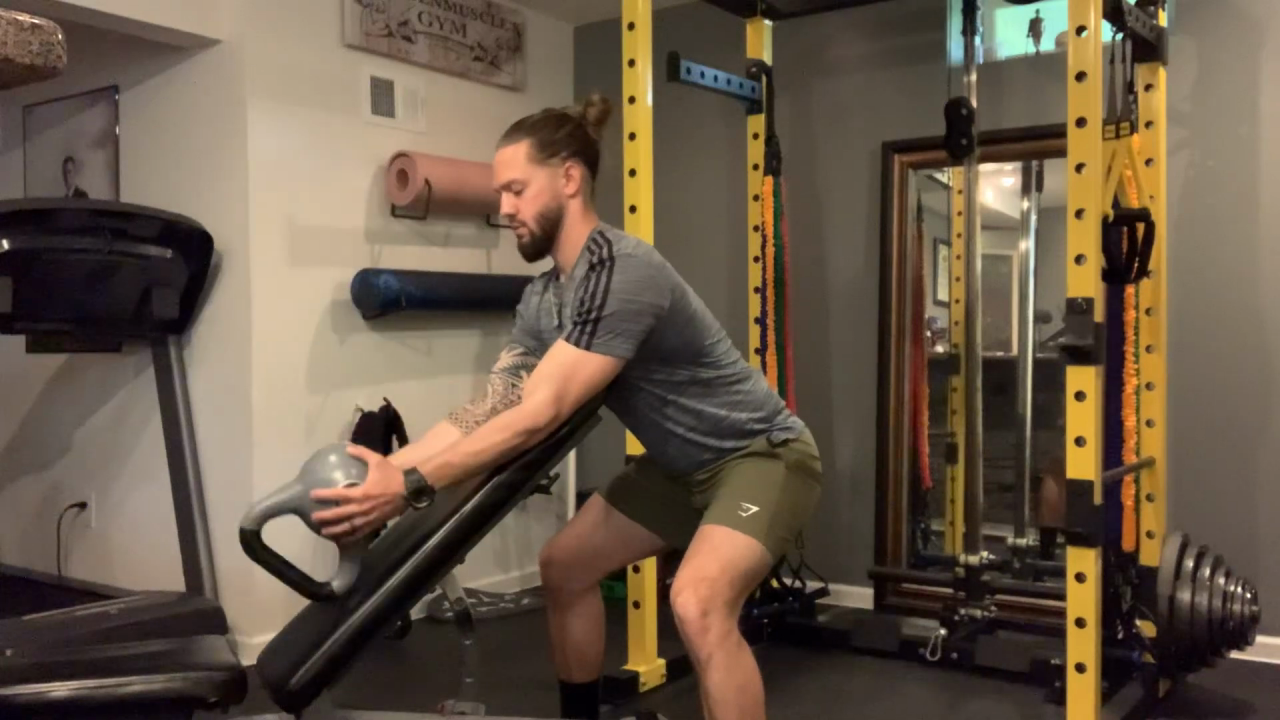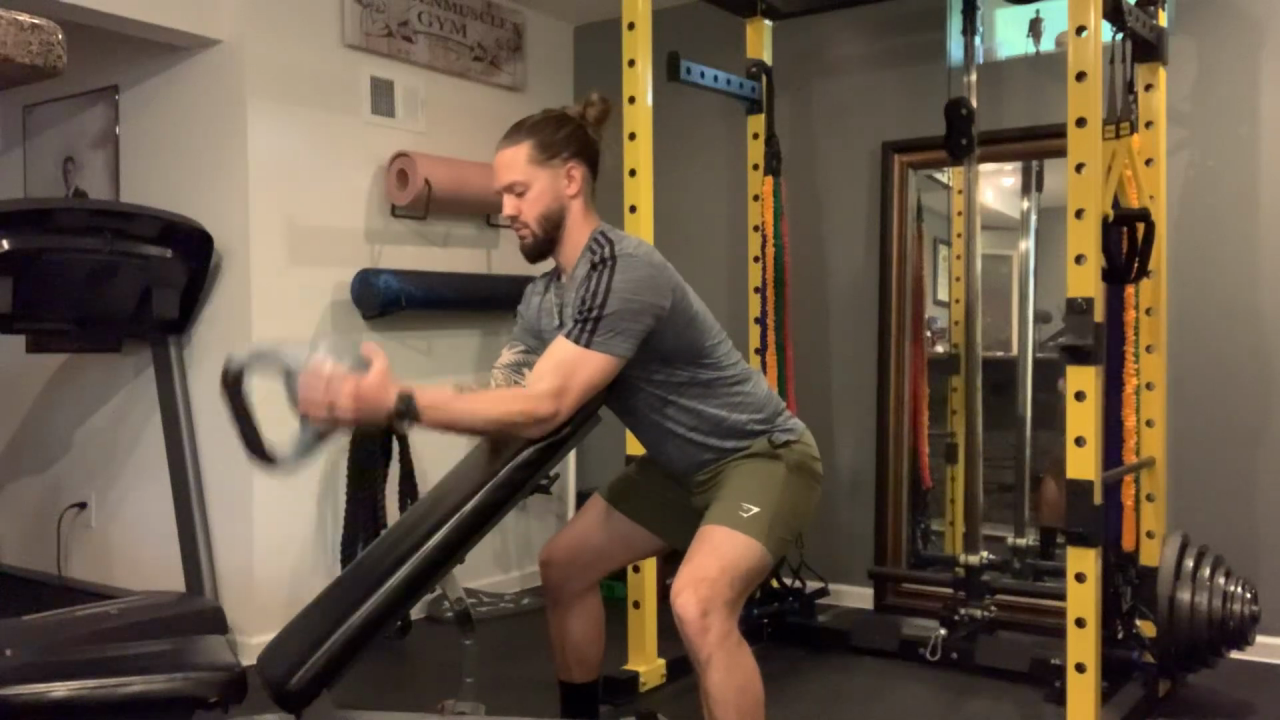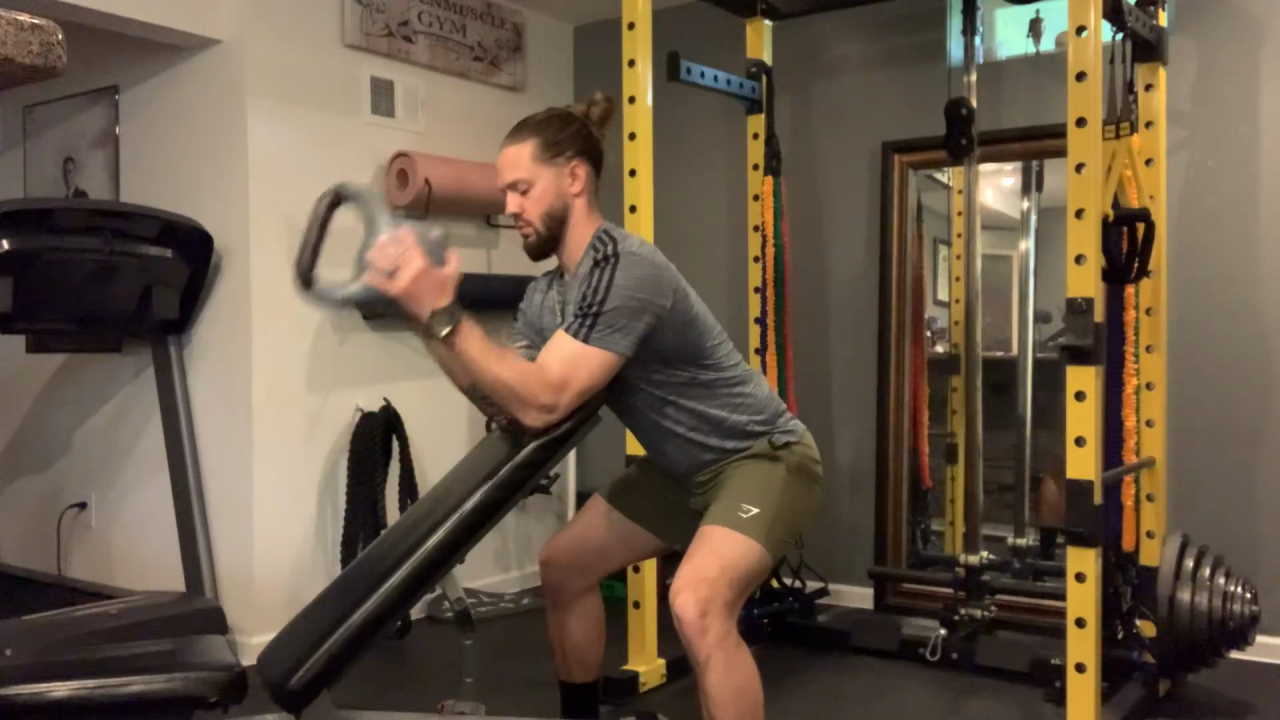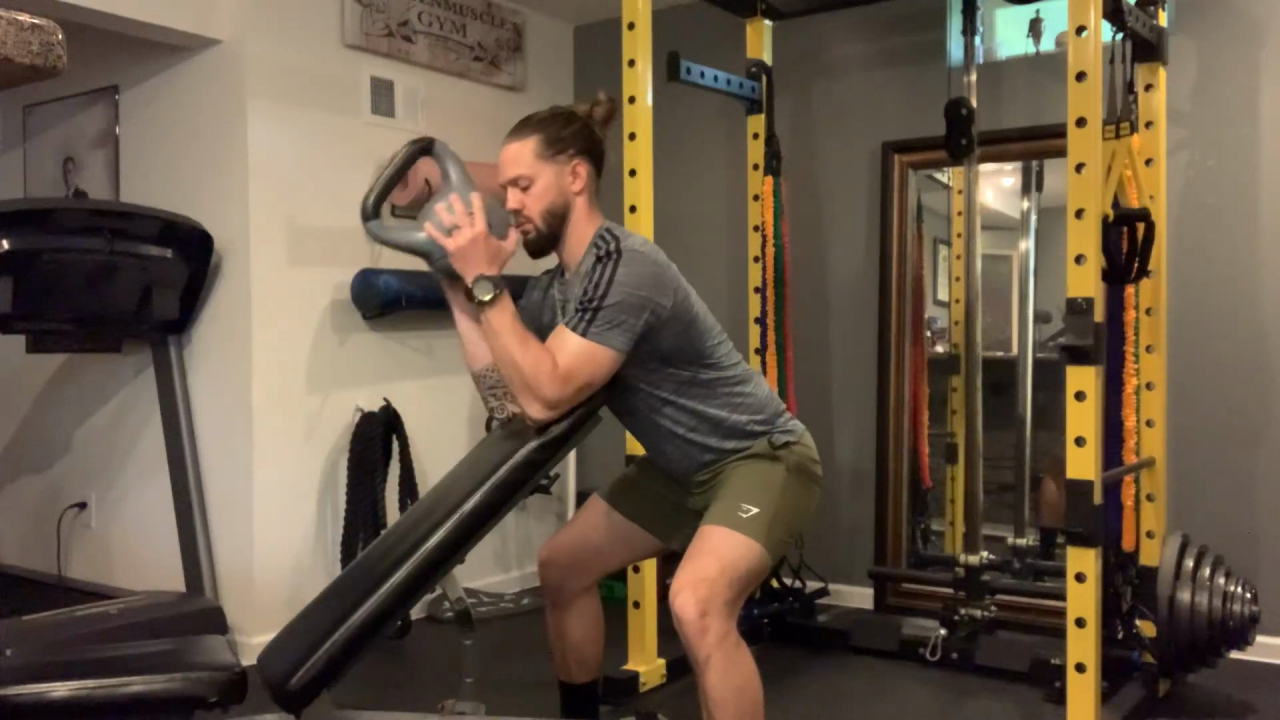
dt=0.3s
person 1, frame 1
left shoulder: (622, 273)
right shoulder: (542, 299)
left elbow: (539, 416)
right elbow: (493, 407)
left wrist: (406, 485)
right wrist: (382, 465)
left hip: (762, 454)
right hip: (682, 464)
left knee: (697, 603)
right knee: (563, 566)
person 1, frame 2
left shoulder: (623, 272)
right shoulder: (544, 299)
left elbow: (540, 409)
right elbow: (501, 396)
left wrist: (398, 403)
right wrist: (379, 399)
left hip: (762, 455)
right hip: (682, 464)
left knee: (697, 603)
right knee: (563, 566)
person 1, frame 3
left shoulder: (625, 270)
right shoulder: (547, 295)
left elbow: (542, 403)
right elbow: (506, 402)
left wrist: (442, 313)
right wrist: (430, 320)
left hip: (764, 456)
right hip: (682, 465)
left knee: (697, 605)
right knee: (564, 566)
person 1, frame 4
left shoulder: (627, 269)
right shoulder: (550, 289)
left elbow: (546, 397)
right elbow: (510, 401)
left wrist: (486, 282)
right wrist: (461, 291)
left hip: (761, 456)
right hip: (683, 465)
left knee: (696, 604)
right knee: (562, 566)
